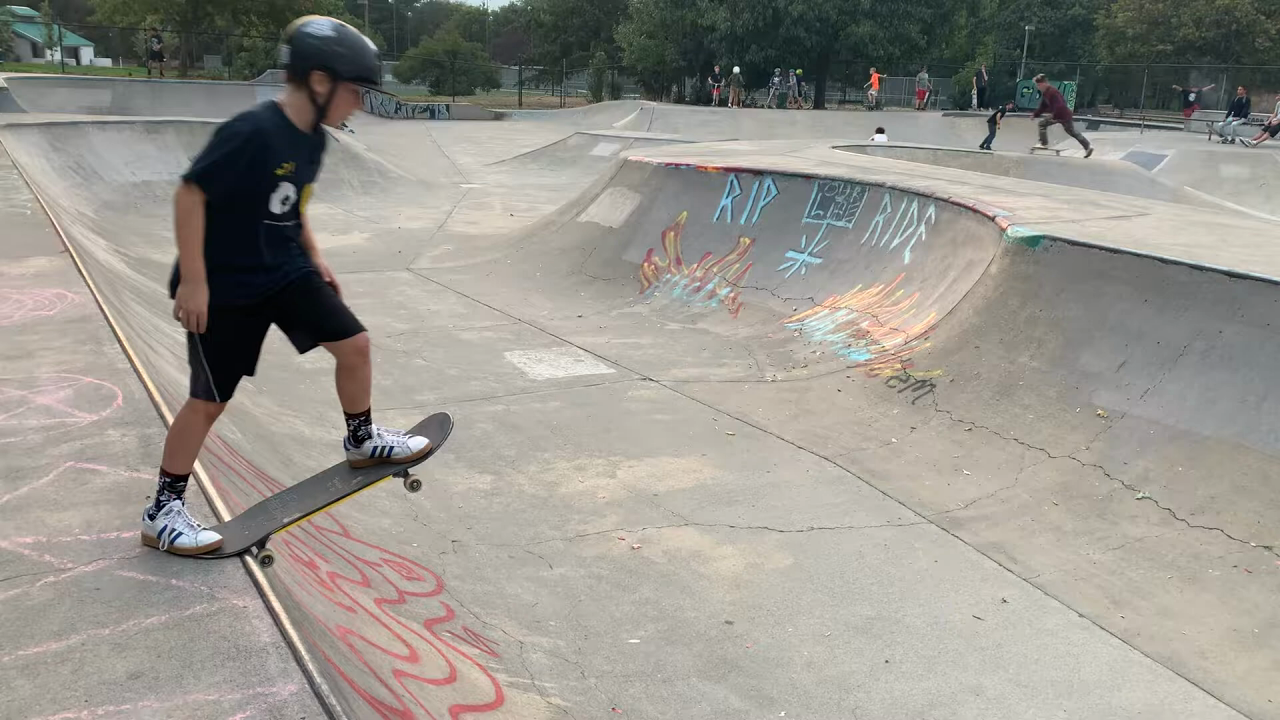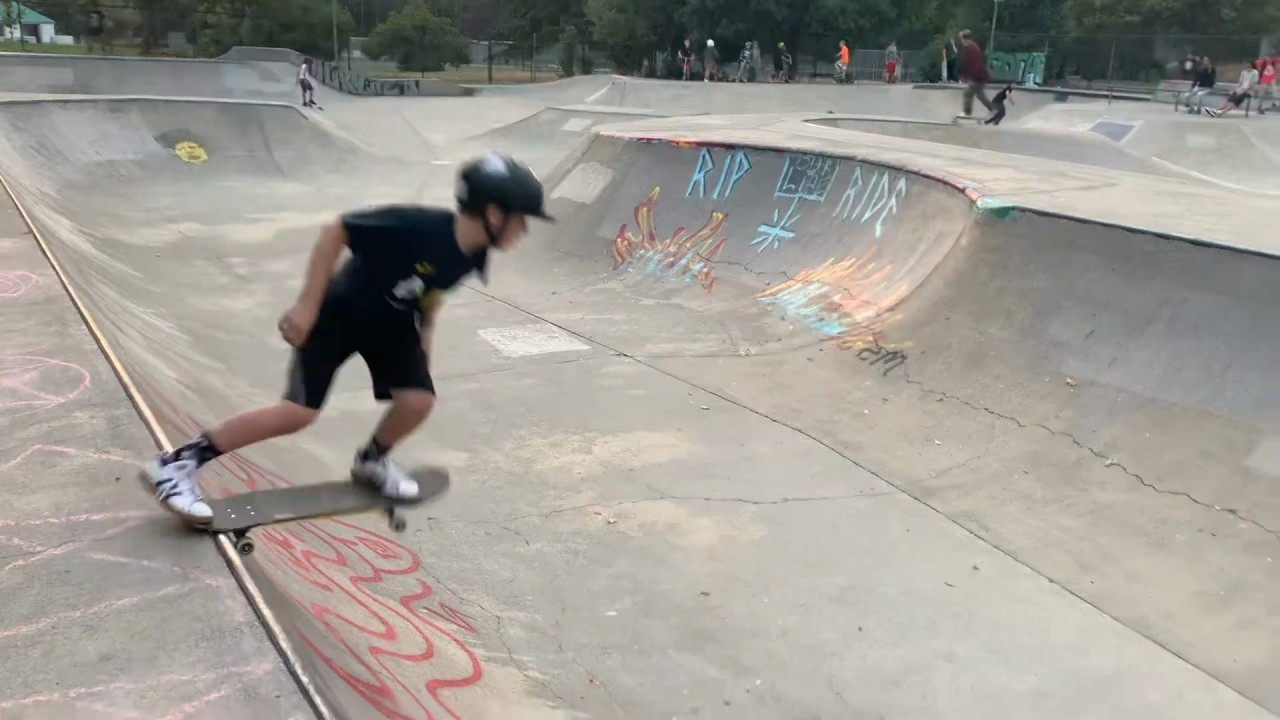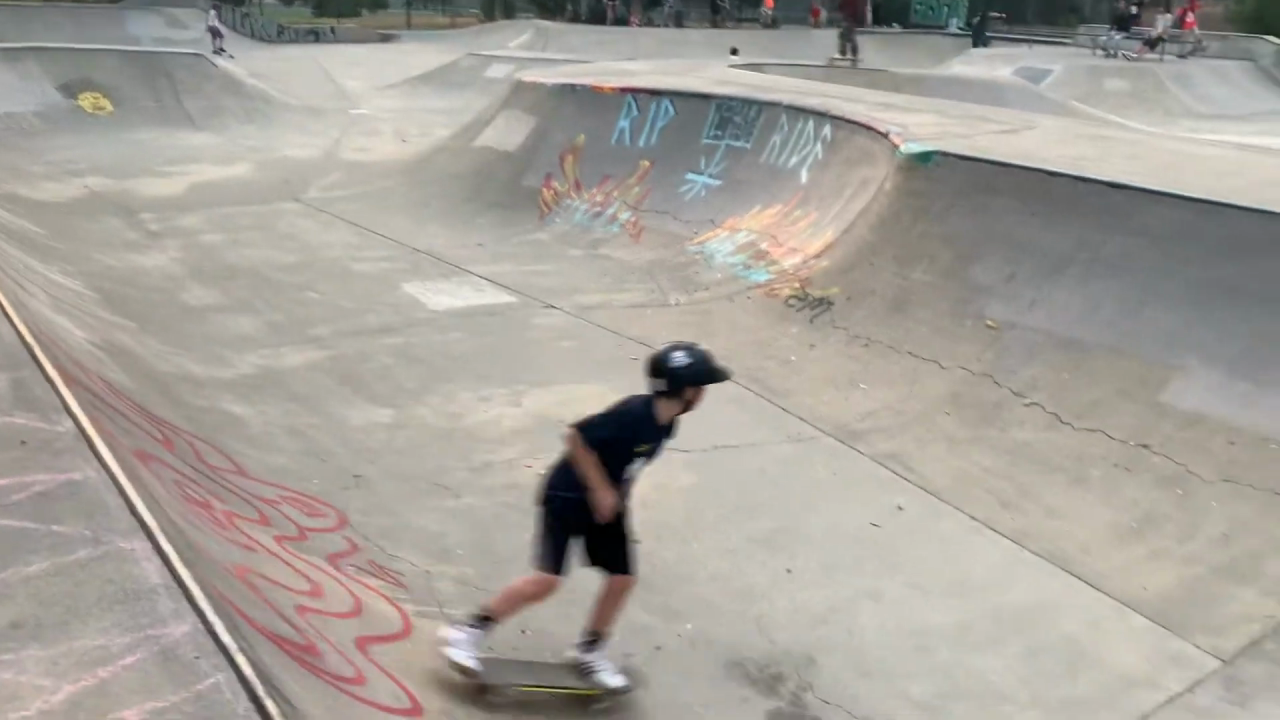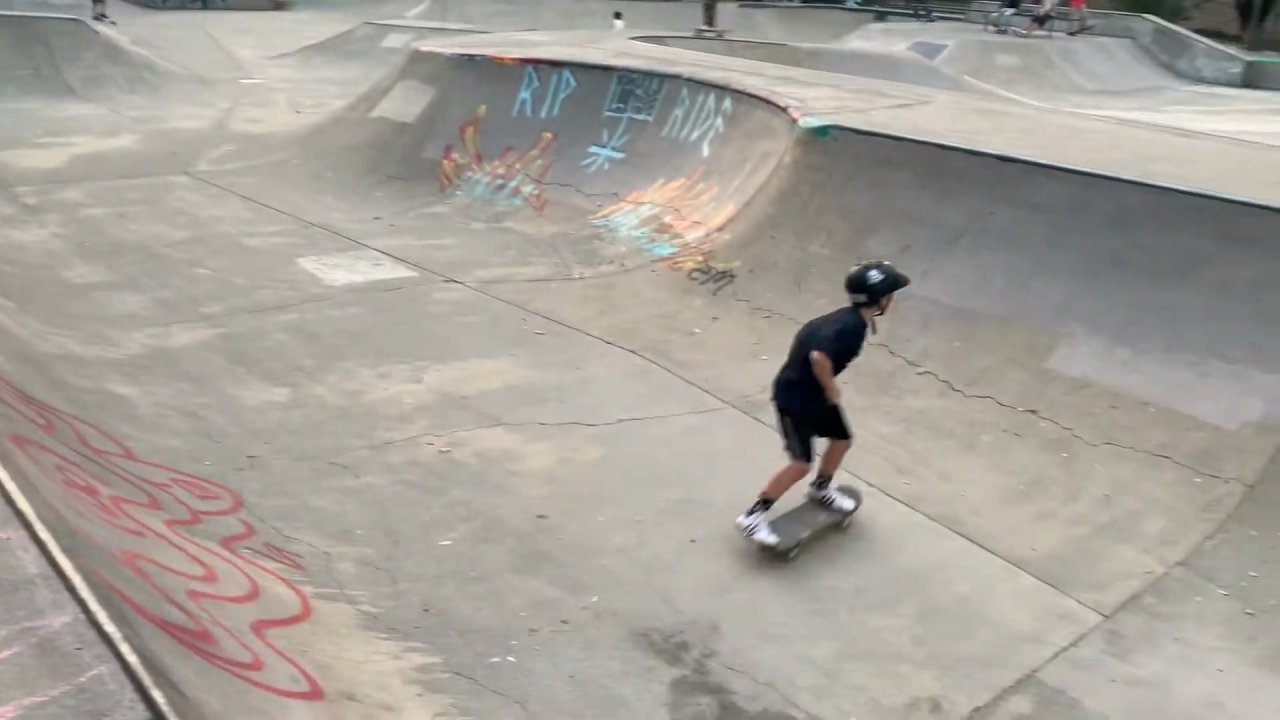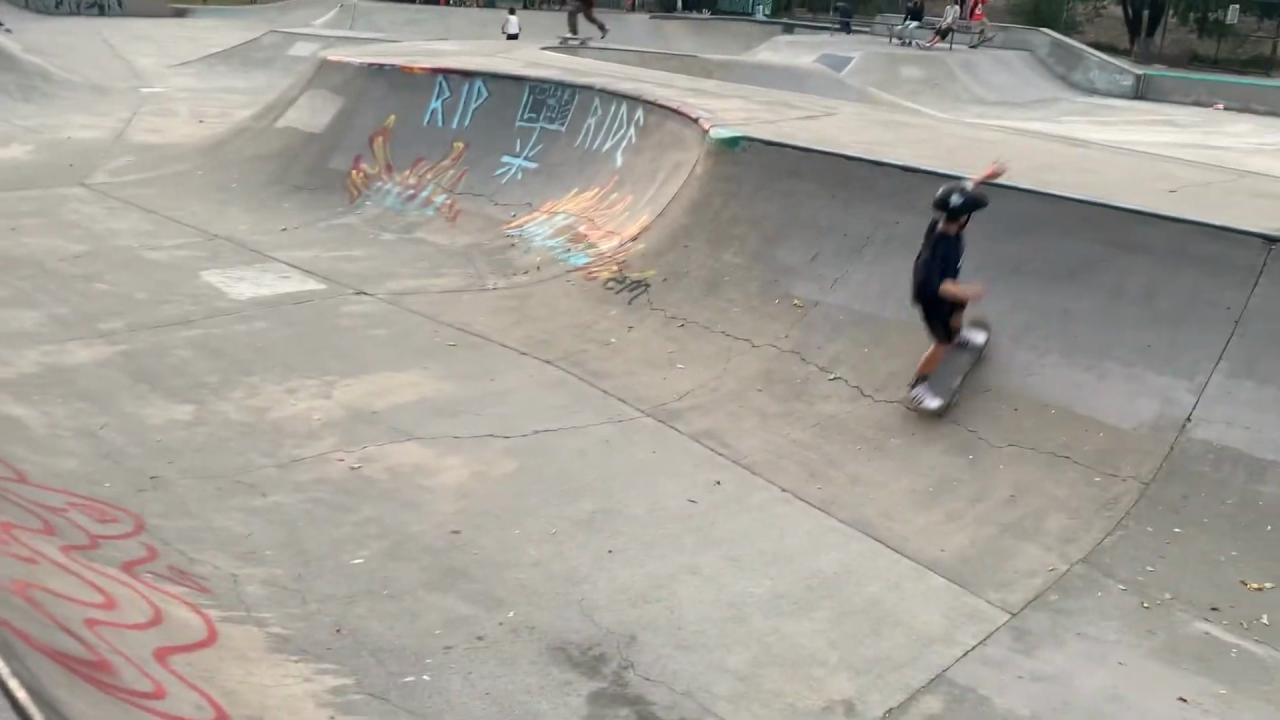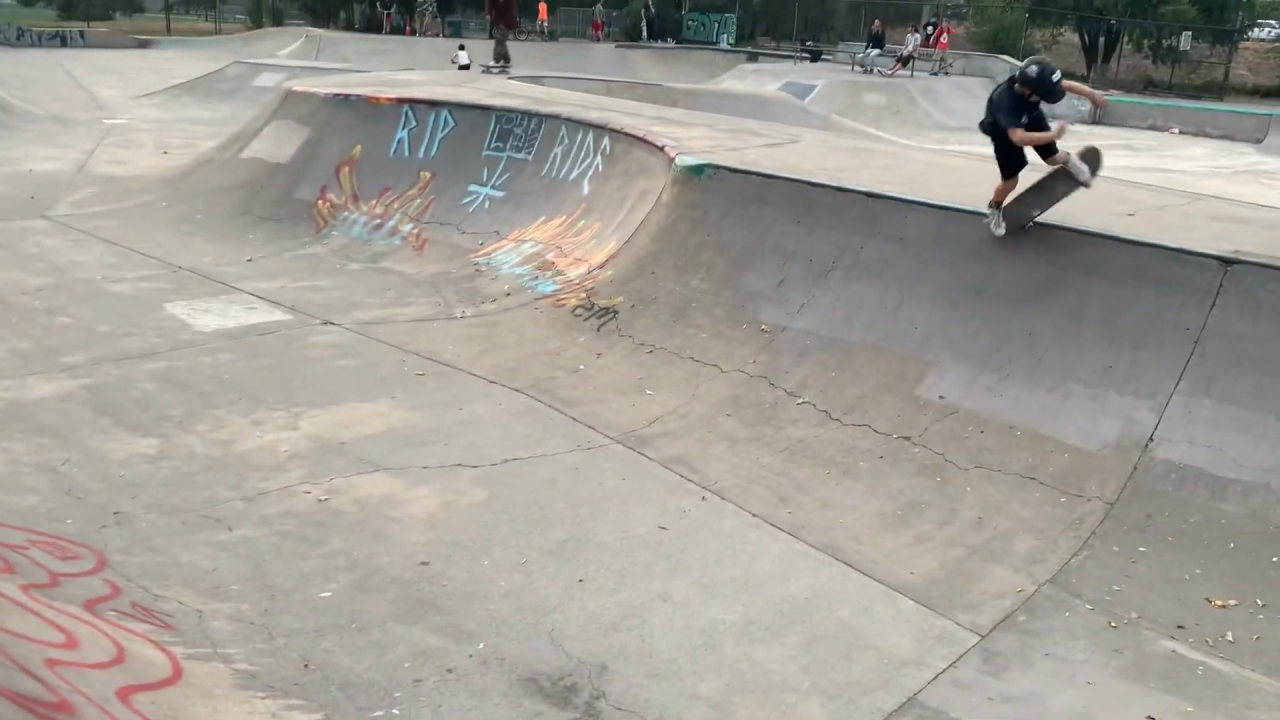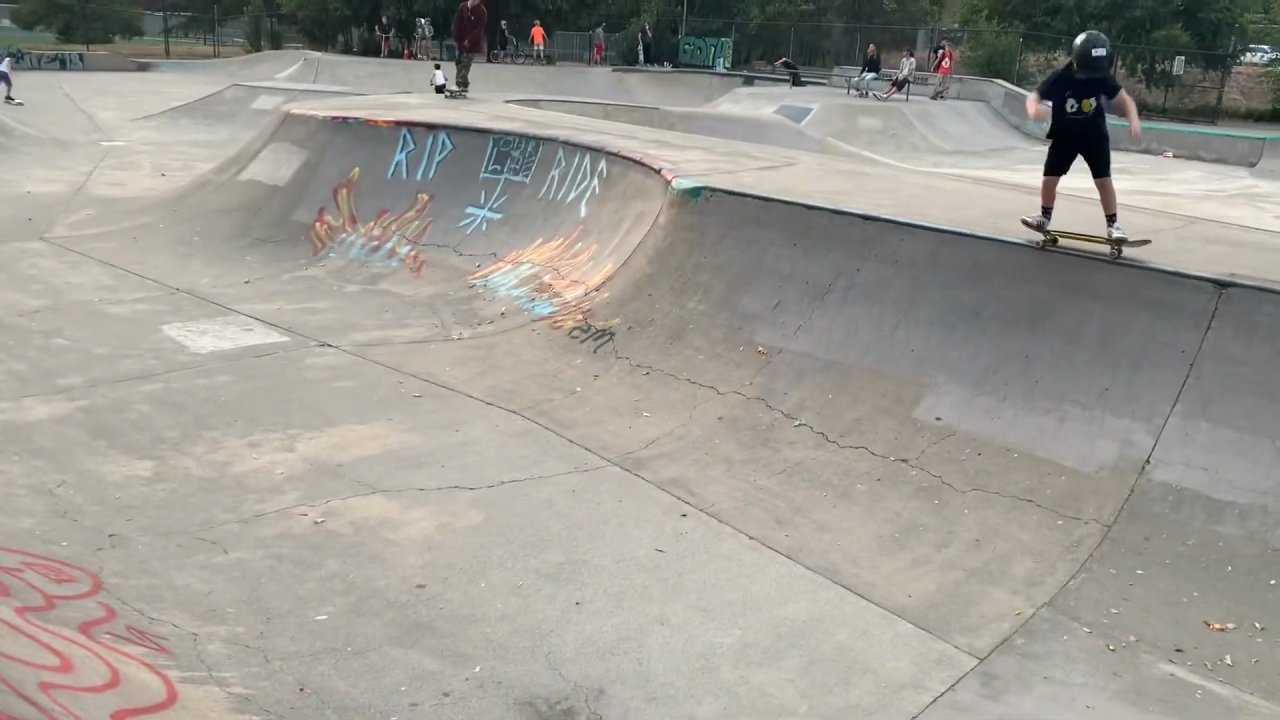
dt=0.4s
person 1, frame 1
left shoulder: (313, 138)
right shoulder: (250, 133)
right elbow: (191, 194)
left wrist: (315, 260)
right wrist: (191, 281)
left hip: (287, 271)
right hip: (227, 284)
left knee: (355, 344)
right knee: (209, 401)
left ankle: (361, 439)
right ankle: (162, 510)
person 1, frame 2
left shoulder: (472, 255)
right shoulder: (417, 227)
right elbow: (337, 234)
left wrist: (425, 333)
right wrist: (306, 305)
left hip: (390, 324)
right hip: (340, 314)
left knee: (418, 402)
right knee: (298, 413)
left ankle: (373, 460)
right ankle: (182, 463)
person 1, frame 3
left shoulder: (665, 424)
right shoulder: (634, 416)
right elbow: (575, 435)
left wrist: (620, 500)
right wrist: (600, 489)
left hip: (606, 497)
right hip: (568, 496)
left knee: (623, 578)
right knee: (548, 579)
left ankle: (591, 650)
right ankle: (470, 631)
person 1, frame 4
left shoulder: (846, 318)
right shoulder: (850, 327)
left elbow: (807, 333)
right elbow: (819, 356)
right wrist: (832, 394)
left hip: (811, 389)
right hip: (794, 395)
left knee: (842, 440)
right knee: (801, 464)
left ankle: (820, 488)
right ankle: (754, 515)
person 1, frame 5
left shoulder: (941, 221)
right shoulder: (937, 246)
left elbow: (965, 189)
right elbow: (943, 288)
left wrist: (985, 175)
right wrist: (968, 293)
left hip: (944, 283)
right hip: (932, 295)
left knee: (958, 311)
right knee: (943, 343)
left ankle: (957, 334)
right ankle: (918, 385)
person 1, frame 6
left shoulder: (1037, 86)
right shoulder: (1005, 100)
left elbow: (1065, 84)
right elbow: (1017, 137)
left wrist: (1091, 94)
right wrist: (1052, 134)
left hip: (1032, 121)
right hip: (1005, 135)
left knee: (1053, 158)
right knee: (1010, 180)
left ankle: (1068, 159)
right ankle: (995, 208)
person 1, frame 7
left shoulder: (1102, 76)
right shoulder: (1059, 78)
left elbow: (1123, 99)
right elbow: (1034, 98)
left wrist: (1134, 121)
right wrist: (1034, 111)
left hip: (1094, 134)
right hip: (1064, 134)
left knee: (1103, 180)
right knee: (1049, 178)
left ankle: (1113, 225)
right ankle: (1045, 217)
